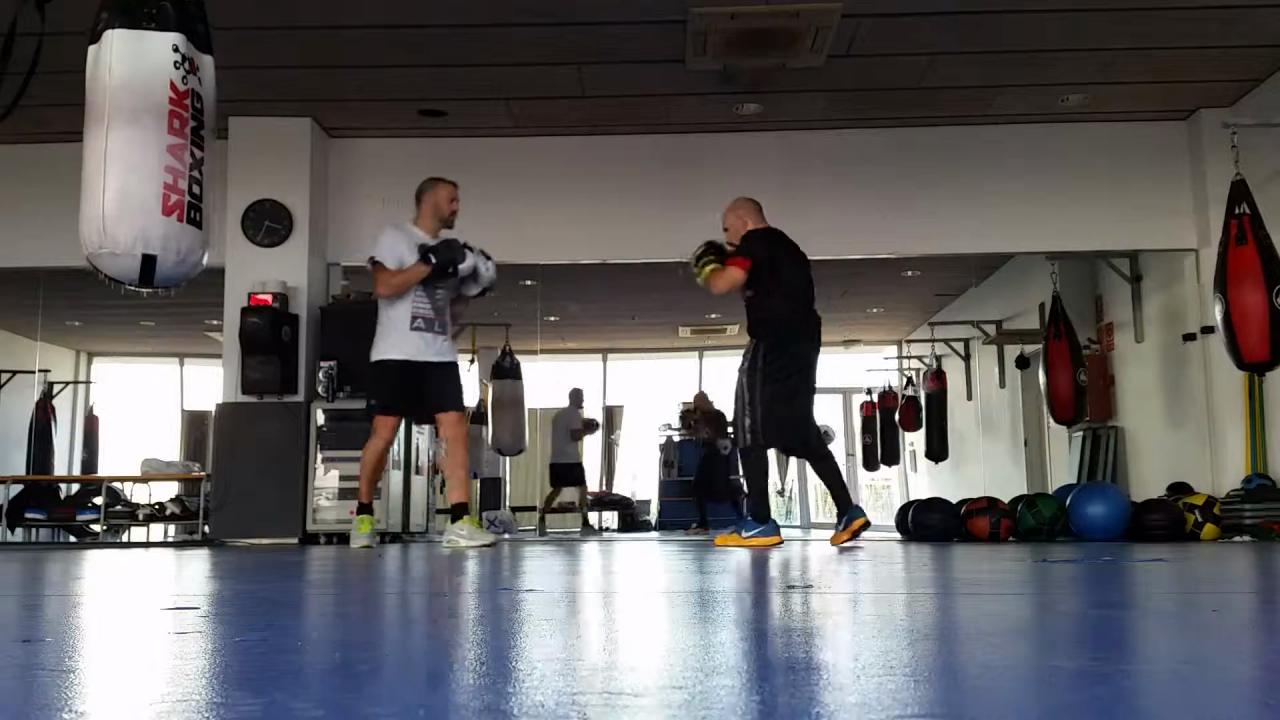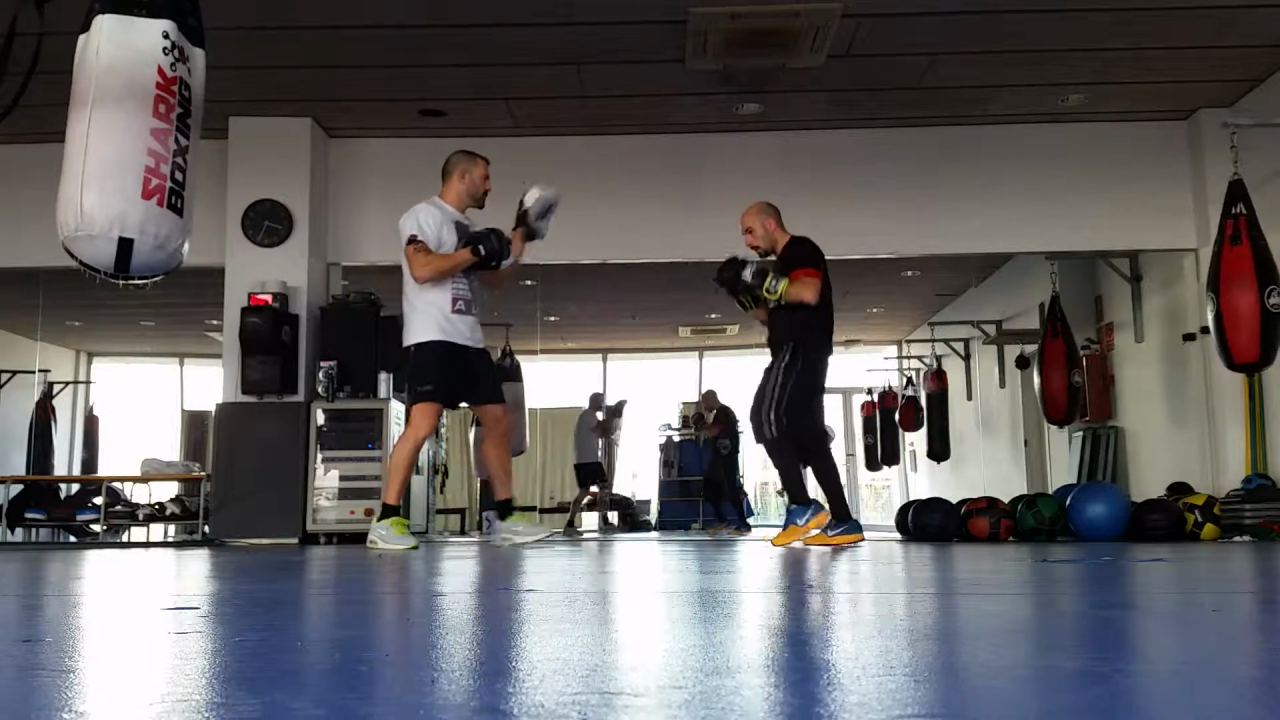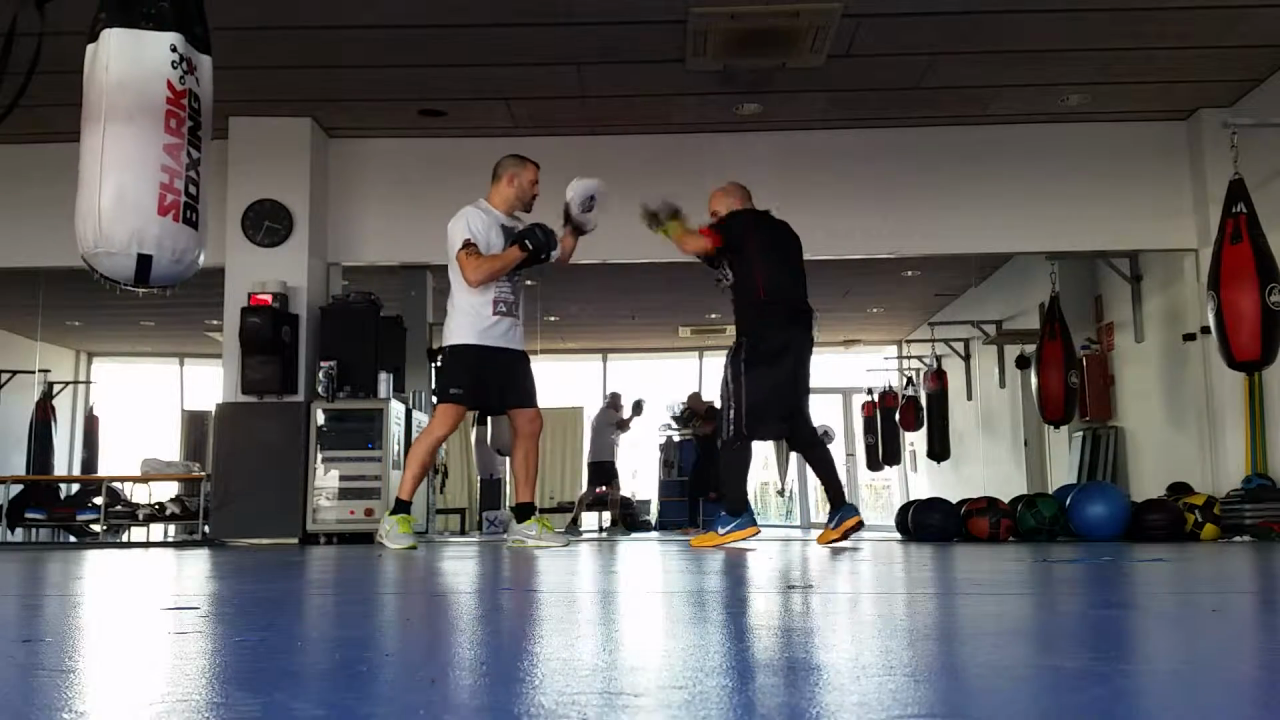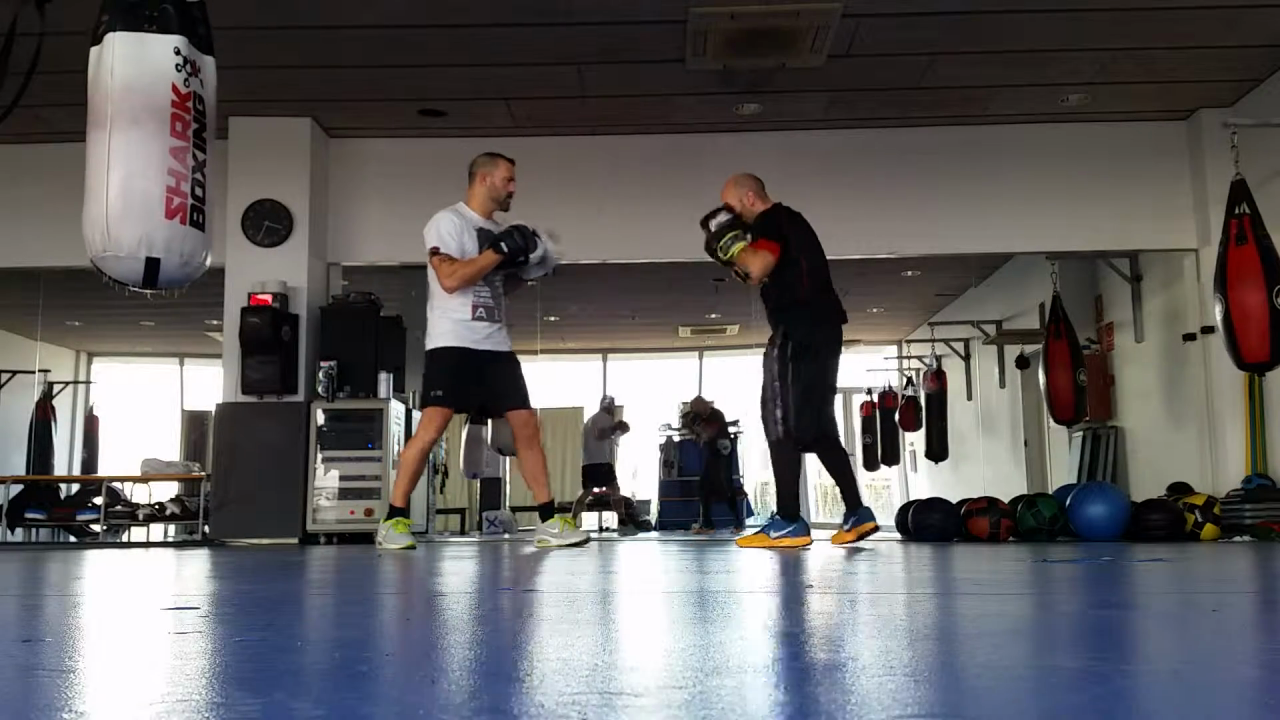
dt=0.7s
person 1, frame 1
left shoulder: (446, 250)
right shoulder: (394, 239)
right elbow: (383, 287)
right wrist: (431, 262)
left hip: (440, 358)
right hip: (396, 356)
left knee: (456, 431)
right knee: (383, 433)
left ankle: (460, 522)
right ankle: (364, 514)
person 1, frame 2
left shoulder: (465, 226)
right shoulder: (423, 214)
left elbow: (497, 271)
right elbow: (422, 270)
left wrist: (522, 232)
right wrist: (475, 250)
left hip: (469, 342)
right hip: (431, 339)
left knee: (497, 422)
right knee: (423, 423)
left ankle: (506, 519)
right ankle: (386, 520)
person 1, frame 3
left shoulder: (516, 227)
right shoulder: (472, 218)
left elbow: (556, 256)
right elbow: (475, 273)
left wrist: (573, 228)
right wrist: (524, 248)
left hip: (509, 344)
right hip: (470, 341)
left knee: (529, 424)
right knee: (445, 423)
left ankle: (524, 520)
right ankle: (397, 515)
person 1, frame 4
left shoulder: (498, 230)
right shoulder: (447, 222)
right elbow: (450, 279)
left wrist: (529, 257)
right wrist: (499, 251)
left hip: (495, 347)
right hip: (452, 344)
left knee: (526, 425)
right knee: (433, 426)
left ankle: (549, 521)
right ankle: (394, 519)
person 2, frame 1
left shoulder: (756, 242)
right shoulder: (788, 249)
left elbow: (721, 285)
left wrist: (705, 262)
right wrist: (738, 270)
left hip: (773, 346)
right hip: (803, 346)
left knee: (750, 430)
right knee: (802, 433)
left ankle: (761, 523)
right ankle: (848, 511)
person 2, frame 2
left shoulder: (802, 250)
right shoulder: (778, 264)
left elbow: (810, 293)
right elbow: (768, 317)
left wrist: (764, 280)
right wrist: (741, 292)
left hip: (801, 352)
right hip: (794, 355)
left knee: (767, 419)
right knee: (808, 438)
left ankle: (802, 507)
right ankle: (843, 521)
person 2, frame 3
left shoulder: (741, 223)
right shoulder: (783, 233)
left elbow: (693, 244)
left wrist: (667, 221)
right wrist: (723, 263)
left hip: (760, 338)
right hip: (796, 334)
left knee: (737, 421)
right knee: (797, 424)
left ankle: (736, 516)
right ankle: (841, 510)
person 2, frame 4
left shoulder: (774, 219)
right shoulder: (789, 224)
left elbow: (760, 265)
right elbow: (765, 281)
left wrist: (728, 237)
right wrist: (731, 252)
left hip: (798, 332)
right hip: (818, 331)
left knee: (780, 423)
right knee: (816, 427)
left ankle: (789, 522)
right ankle: (858, 512)
